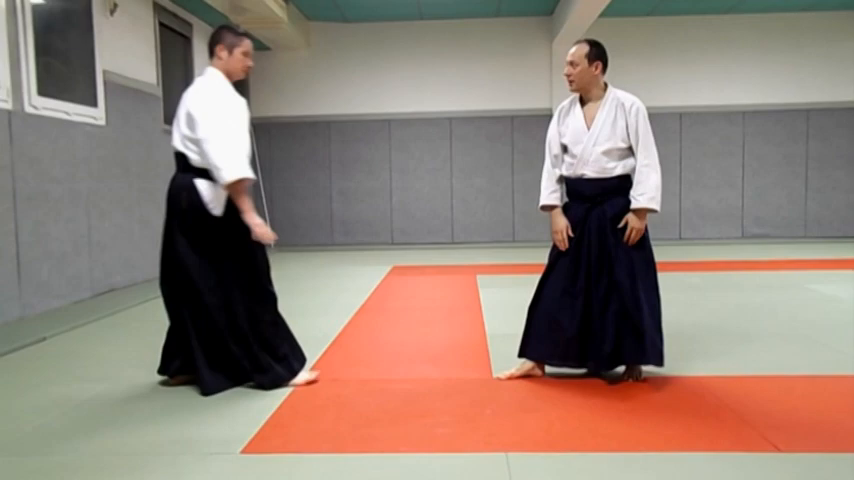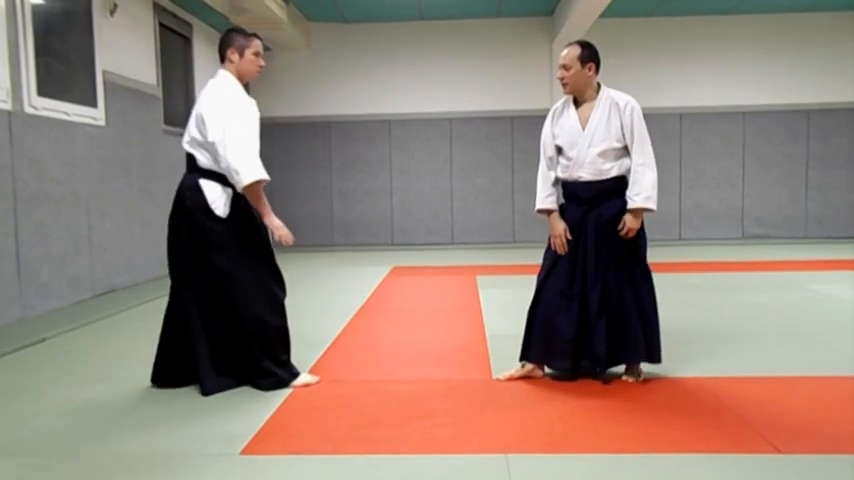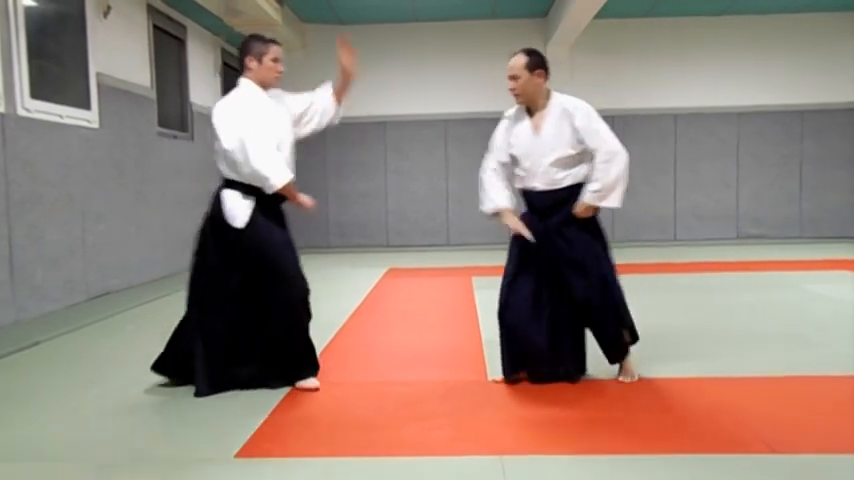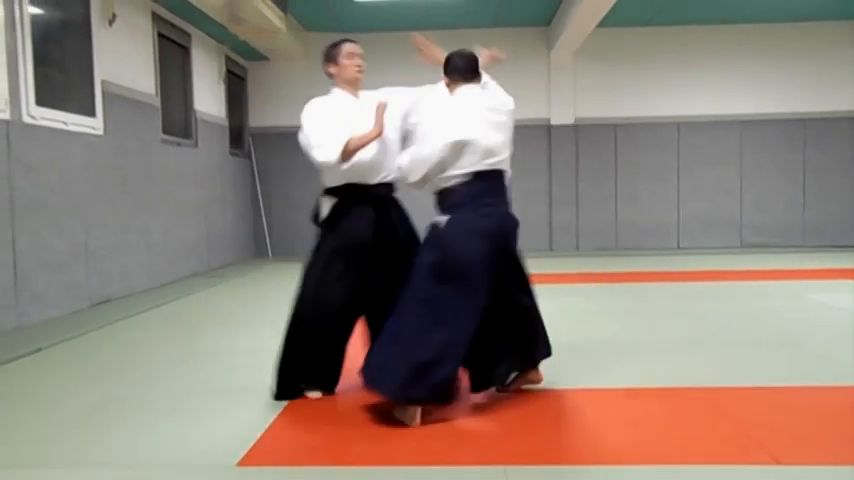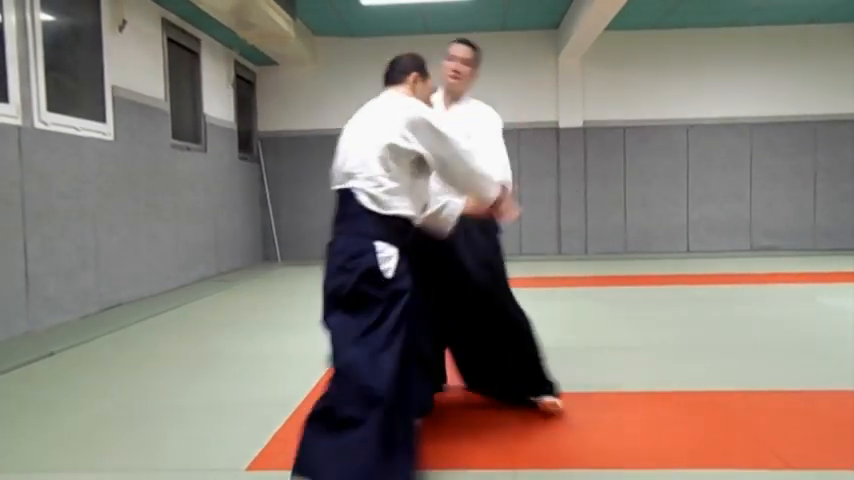
dt=0.5s
person 1, frame 1
left shoulder: (196, 91)
right shoulder: (223, 97)
right elbow: (228, 161)
right wrist: (248, 213)
left hip: (187, 192)
right hip: (209, 197)
left knee: (194, 282)
right knee: (246, 282)
left ankle: (184, 364)
right ankle: (278, 366)
person 1, frame 2
left shoulder: (215, 92)
right shoulder: (230, 98)
right elbow: (240, 162)
left wrist: (257, 211)
right wrist: (267, 215)
left hip: (198, 196)
right hip: (216, 200)
left knee: (200, 286)
right knee: (253, 284)
left ankle: (181, 368)
right ankle: (275, 370)
person 1, frame 3
left shoulder: (278, 102)
right shoulder: (235, 107)
left elbow: (321, 107)
right elbow: (260, 163)
left wrist: (344, 76)
right wrist: (298, 196)
left hip: (262, 210)
right hip: (243, 209)
left knee: (223, 294)
right knee: (286, 285)
left ankle: (186, 365)
right ankle: (292, 369)
person 1, frame 4
left shoulder: (386, 100)
right shoulder: (320, 110)
left elbow: (435, 96)
right elbow: (329, 151)
right wrist: (372, 133)
left hip: (384, 208)
right hip: (348, 211)
left knee: (409, 285)
right knee: (327, 295)
right ankle: (306, 377)
person 1, frame 5
left shoulder: (482, 117)
left elbow: (493, 170)
left hip: (472, 218)
left knee: (485, 298)
right knee: (422, 302)
left ankle: (530, 385)
person 2, frame 1
left shoulder: (629, 106)
right shoulder: (564, 112)
left elbow: (647, 160)
right elbow: (552, 163)
left wrist: (640, 210)
right wrist: (556, 211)
left hip: (617, 205)
right hip: (577, 207)
left knee: (627, 285)
right knee: (559, 283)
left ankle: (632, 361)
right ankle: (536, 359)
person 2, frame 2
left shoulder: (623, 106)
right shoulder: (558, 113)
left elbow: (643, 160)
right elbow: (547, 165)
left wrist: (637, 209)
right wrist: (553, 215)
left hip: (613, 206)
right hip: (573, 209)
left knee: (622, 285)
right knee: (556, 286)
left ankle: (631, 360)
right ankle: (536, 361)
person 2, frame 3
left shoulder: (574, 111)
right shoulder: (510, 120)
left elbow: (614, 155)
right elbow: (493, 166)
left wrist: (592, 199)
right wrist: (504, 209)
left hip: (572, 215)
right hip: (534, 217)
left knee: (597, 287)
right knee: (518, 294)
left ankle: (623, 357)
right ankle: (527, 366)
person 2, frame 4
left shoulder: (439, 118)
right shoulder: (497, 102)
left elbow: (416, 166)
right wrist: (475, 67)
left hip: (461, 221)
right hip: (496, 214)
left knee: (430, 303)
right knee: (504, 298)
left ankle: (409, 398)
right ankle: (527, 367)
person 2, frame 5
left shoulder: (361, 119)
right shoulder: (409, 113)
right elbow: (457, 165)
left wrist: (455, 210)
right wrist: (494, 197)
left hip: (350, 244)
right hip: (372, 249)
left knee: (372, 352)
right knee: (371, 365)
